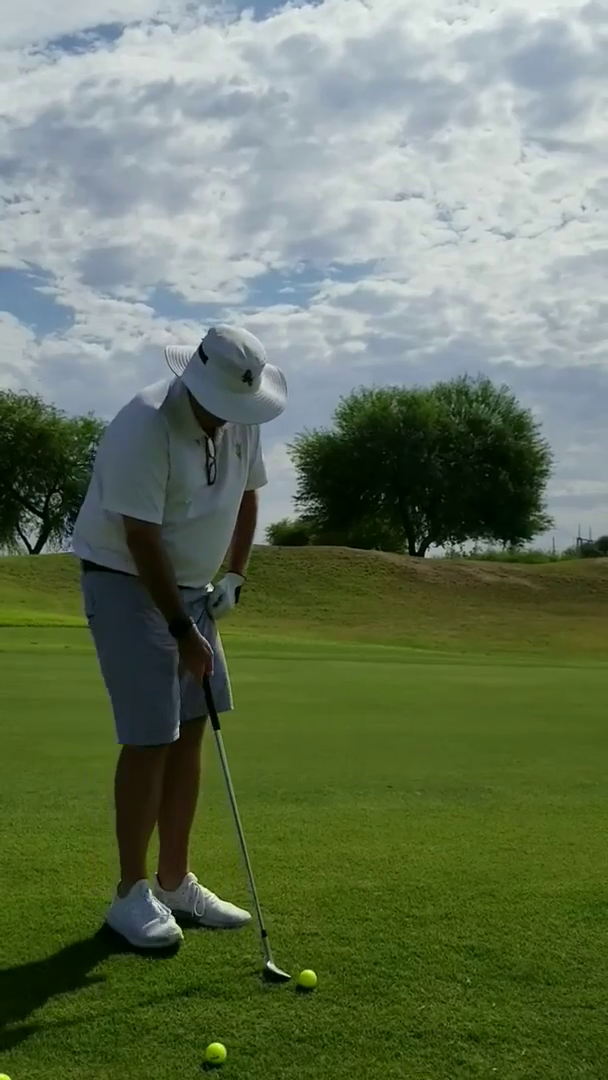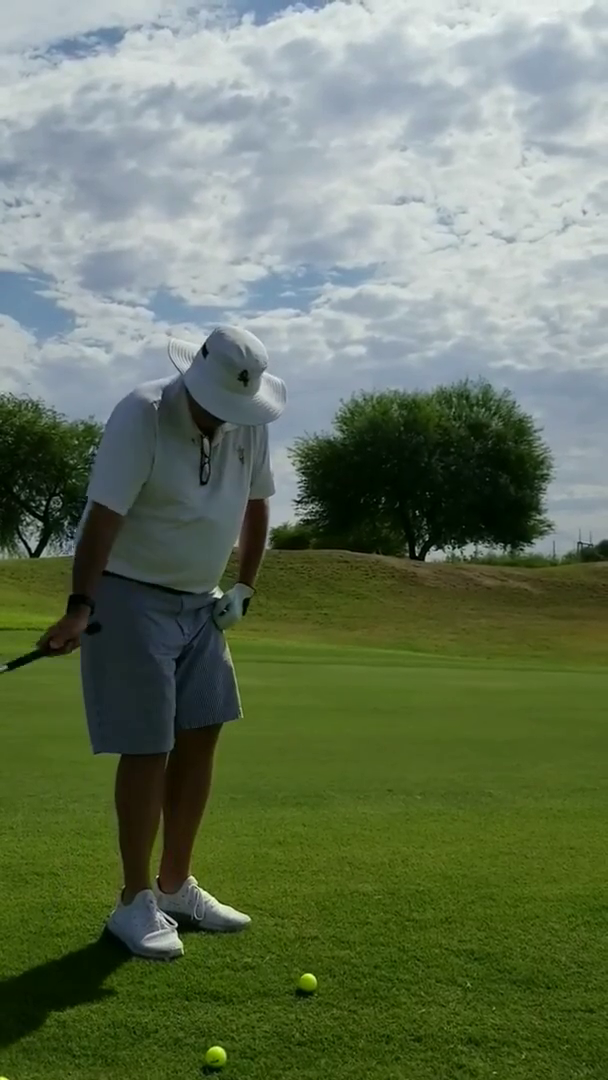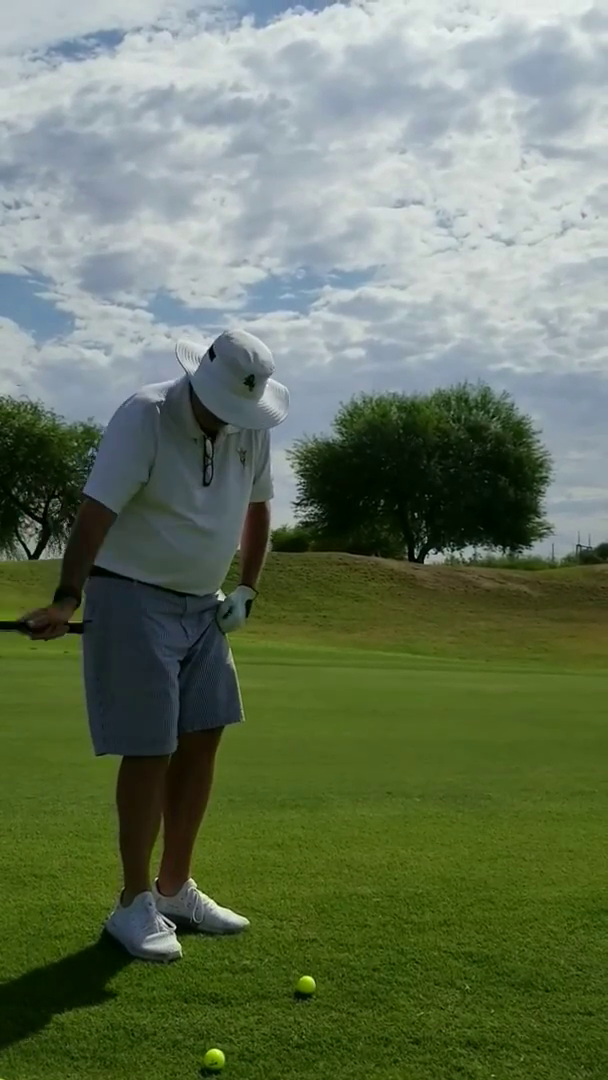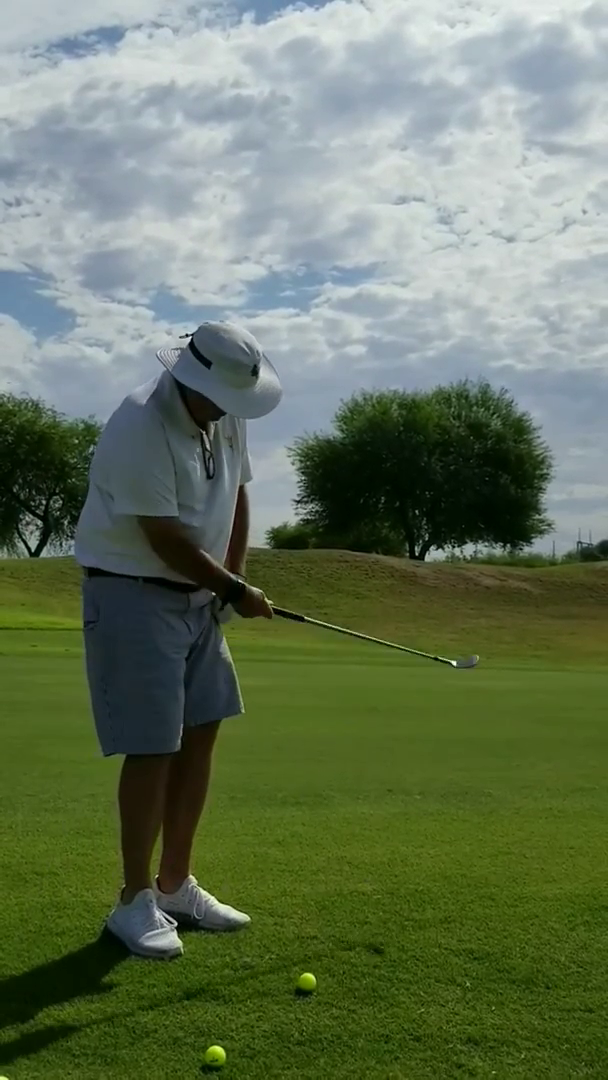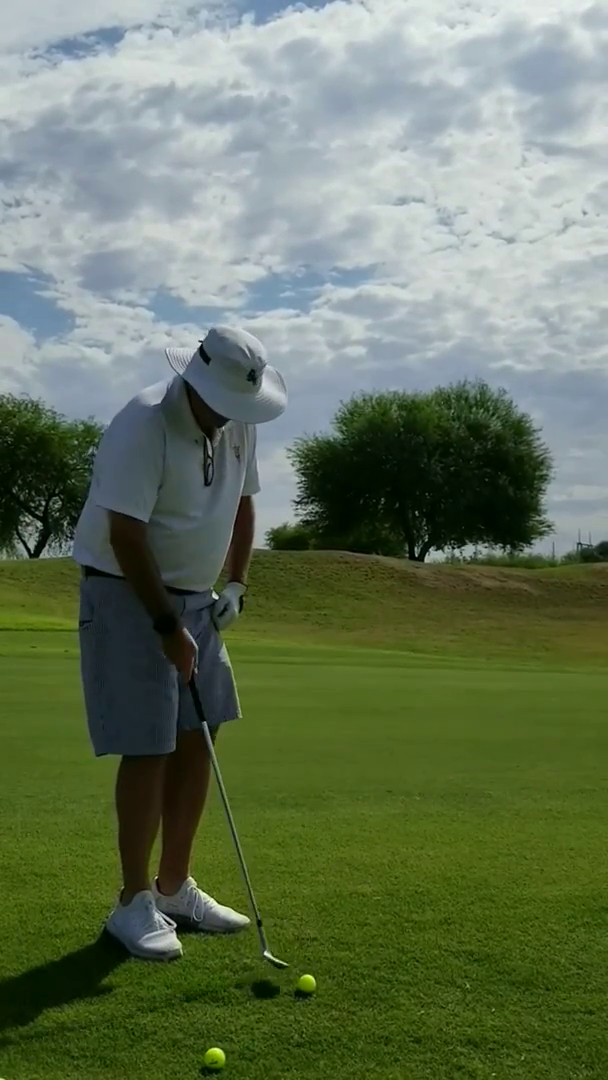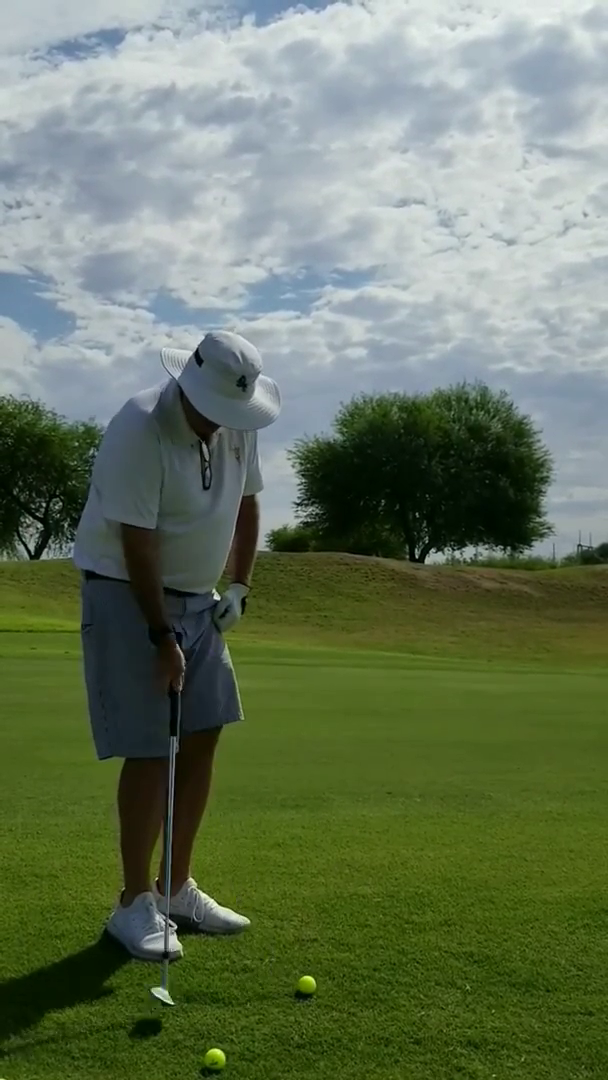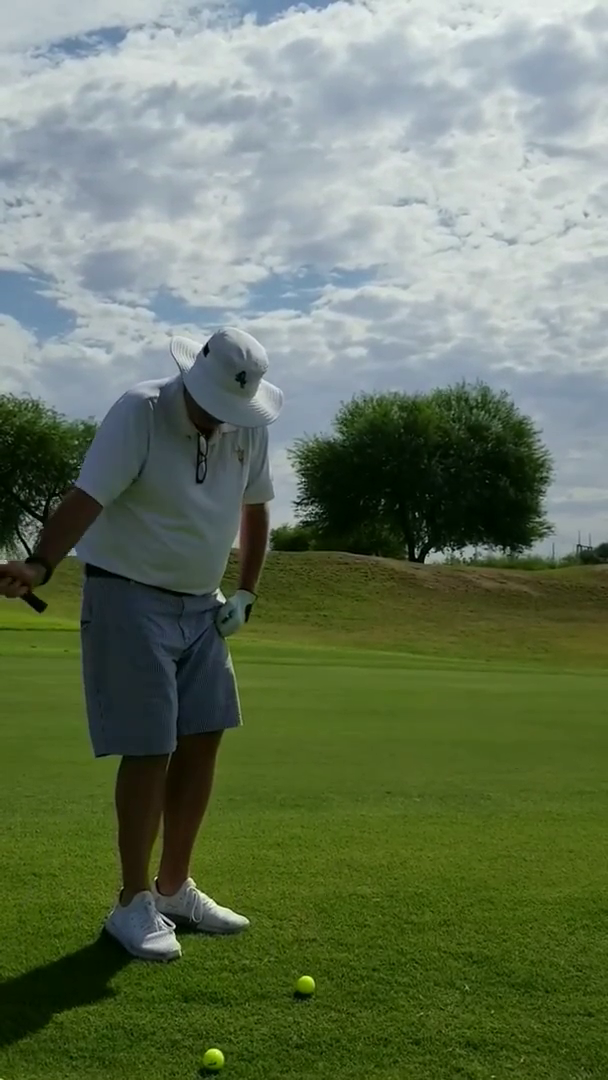
dt=0.7s
person 1, frame 1
left shoulder: (242, 418)
right shoulder: (144, 425)
left elbow: (246, 494)
right elbow: (143, 540)
left wrist: (233, 578)
right wrist: (184, 631)
left hip: (189, 589)
right hip: (127, 586)
left knee: (188, 734)
right knee: (150, 739)
left ankle: (175, 883)
right ankle: (132, 893)
person 1, frame 2
left shoulder: (248, 425)
right shoulder: (140, 417)
left elbow: (256, 503)
right elbow: (104, 519)
left wrist: (244, 587)
right wrist: (79, 607)
left hip: (201, 602)
right hip: (129, 596)
left knee: (200, 738)
right knee: (147, 749)
left ankle: (176, 885)
right ankle: (135, 900)
person 1, frame 3
left shoulder: (252, 429)
right shoulder: (142, 418)
left elbow: (256, 508)
right elbow: (97, 514)
left wrist: (246, 590)
right wrist: (65, 598)
left hip: (199, 604)
right hip: (131, 598)
left knee: (202, 740)
right knee: (149, 751)
left ankle: (175, 887)
right ankle: (134, 902)
person 1, frame 4
left shoulder: (226, 416)
right shoulder: (139, 426)
left elbow: (235, 496)
right elbow: (167, 539)
left wrist: (233, 578)
right wrist: (237, 591)
left hip: (196, 595)
right hip: (132, 596)
left knee: (199, 737)
right knee: (153, 748)
left ankle: (175, 885)
right ankle: (135, 900)
person 1, frame 5
left shoulder: (238, 423)
right shoulder: (142, 427)
left elbow: (241, 503)
right elbow: (127, 538)
left wrist: (235, 586)
right wrist: (168, 628)
left hip: (193, 597)
right hip: (126, 597)
left knee: (196, 741)
right knee: (148, 749)
left ankle: (174, 887)
right ankle: (133, 901)
person 1, frame 6
left shoulder: (237, 424)
right shoulder: (137, 430)
left elbow: (246, 503)
right elbow: (136, 545)
left wrist: (240, 587)
right wrist: (163, 639)
left hip: (196, 600)
right hip: (129, 600)
left knee: (201, 742)
right knee: (150, 752)
left ankle: (177, 890)
right ankle: (135, 903)
person 1, frame 7
left shoulder: (247, 428)
right shoulder: (136, 413)
left elbow: (255, 510)
right elbow: (86, 500)
left wrist: (245, 593)
left hip: (199, 603)
right hip: (129, 597)
left knee: (201, 743)
right knee: (148, 751)
left ankle: (173, 888)
right ankle: (133, 902)
